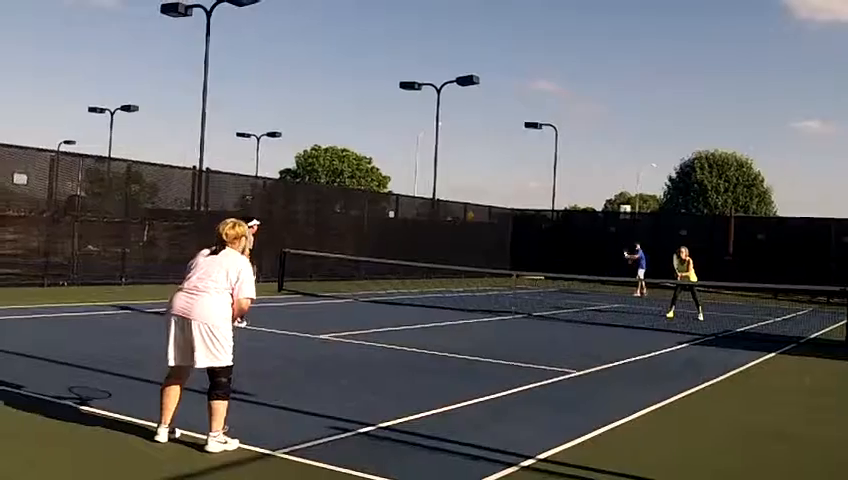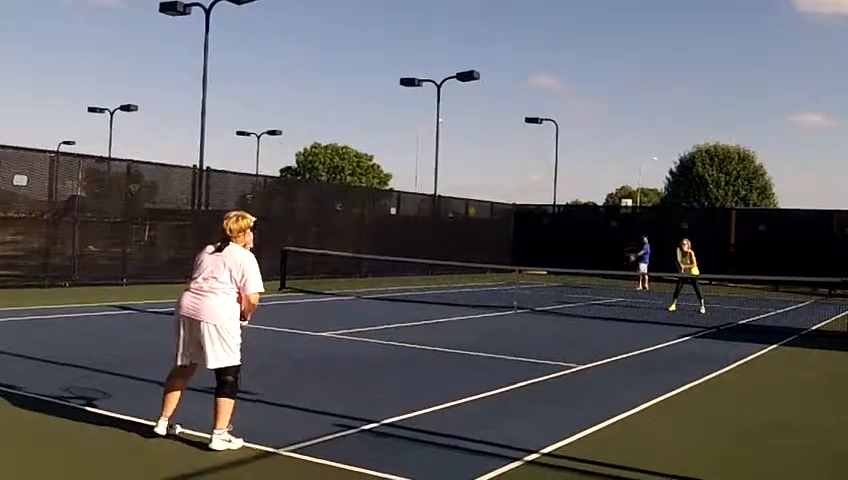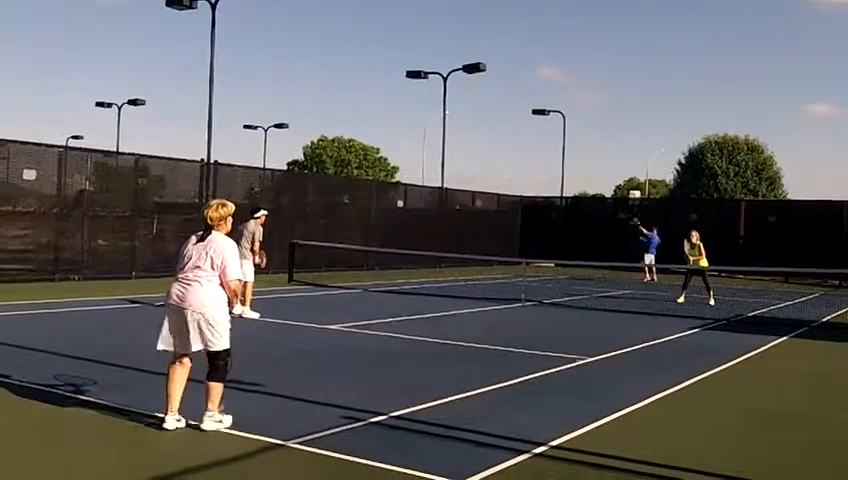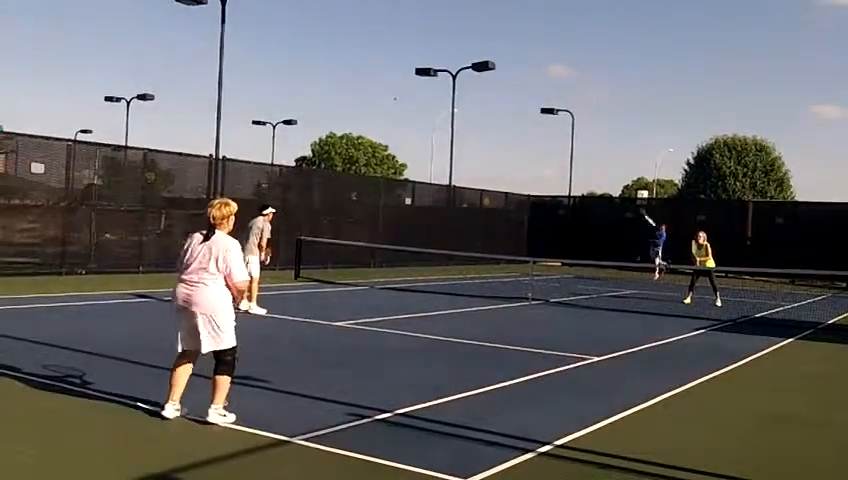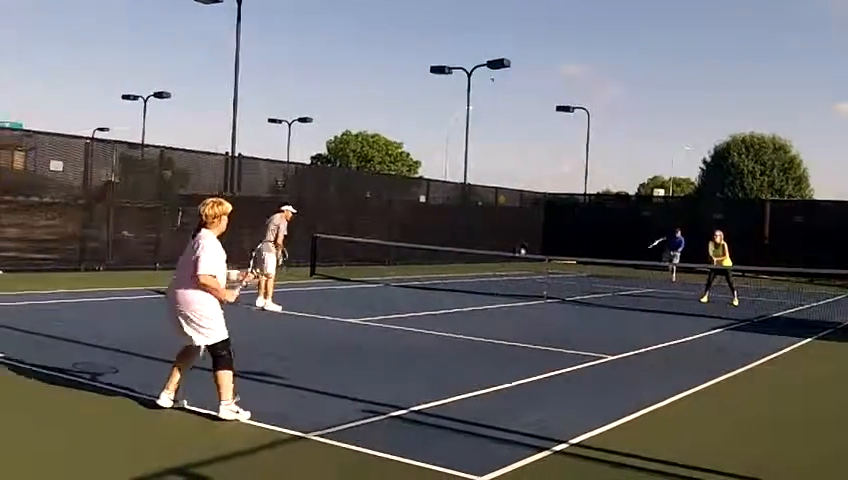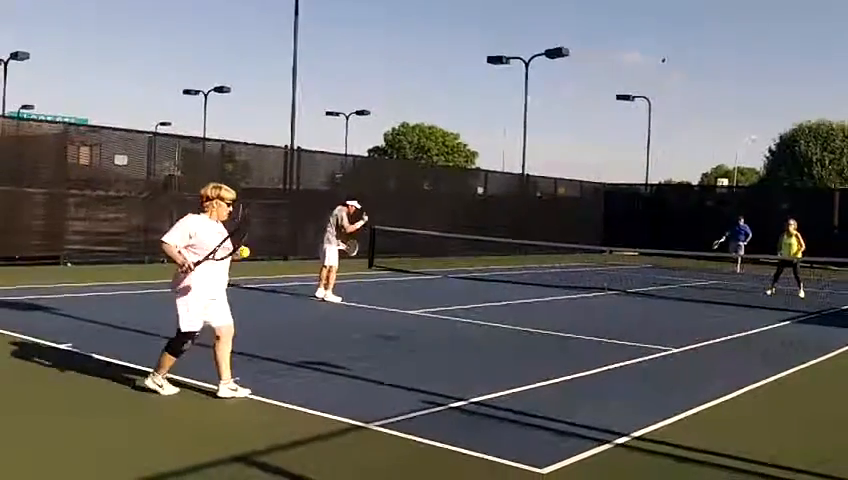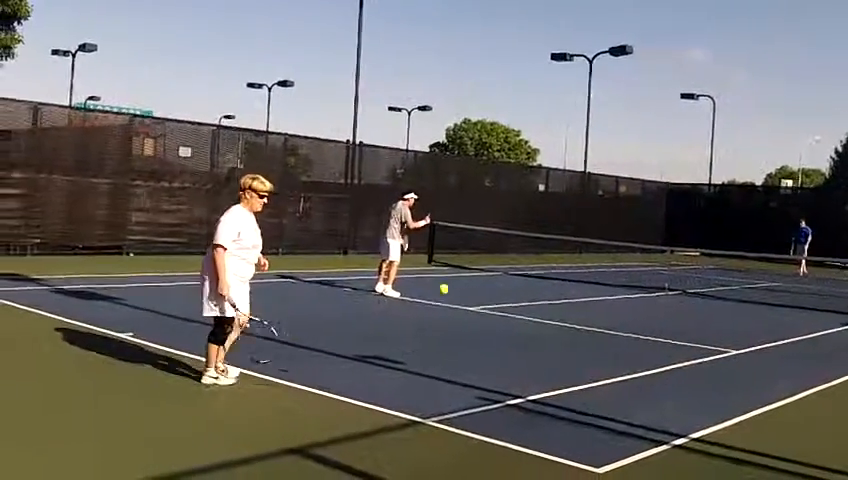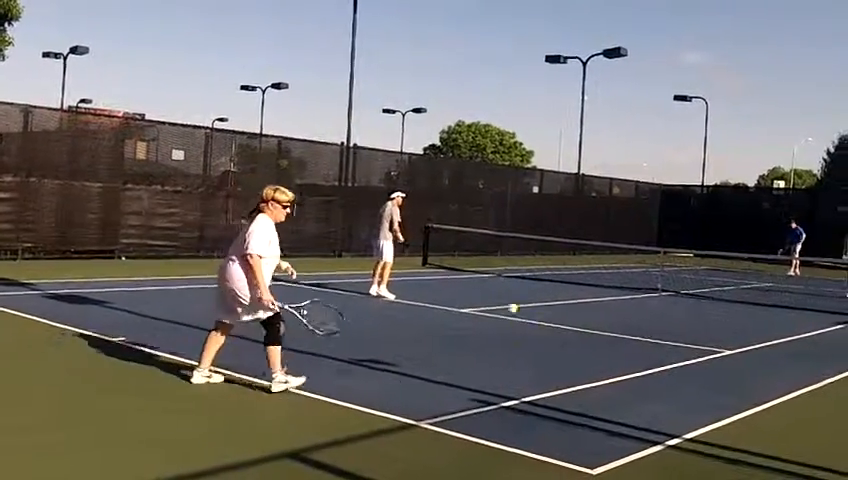
dt=0.5s
person 1, frame 1
left shoulder: (201, 255)
right shoulder: (241, 262)
right elbow: (243, 303)
right wrist: (233, 317)
left hip: (180, 308)
right hip: (210, 316)
left knee: (177, 371)
right knee: (221, 377)
left ankle: (163, 428)
right ankle: (215, 437)
person 1, frame 2
left shoulder: (207, 251)
right shoulder: (245, 258)
right elbow: (252, 298)
right wrist: (245, 314)
left hip: (188, 308)
right hip: (218, 316)
left knee: (183, 367)
right knee: (228, 375)
left ankle: (163, 421)
right ankle: (220, 435)
person 1, frame 3
left shoulder: (192, 240)
right shoulder: (226, 245)
right elbow: (232, 285)
right wrist: (232, 300)
left hip: (178, 298)
right hip: (206, 304)
left knee: (181, 357)
right knee: (219, 360)
left ankle: (171, 415)
right ankle: (211, 416)
person 1, frame 4
left shoulder: (192, 239)
right shoulder: (230, 245)
left elbow: (182, 269)
right elbow: (239, 285)
right wrist: (235, 295)
left hip: (185, 299)
right hip: (212, 304)
left knee: (188, 352)
right knee: (226, 356)
left ankle: (172, 405)
right ankle: (217, 410)
person 1, frame 5
left shoulder: (201, 238)
right shoulder: (208, 242)
right elbow: (204, 278)
right wrist: (225, 295)
left hip: (187, 301)
right hip: (197, 301)
left knee: (193, 348)
right knee: (222, 351)
left ankle: (167, 395)
right ankle: (228, 405)
person 1, frame 6
left shoulder: (219, 227)
right shoulder: (192, 222)
right elbow: (166, 244)
left wrist: (234, 253)
right wrist: (181, 260)
left hip: (215, 290)
right hip: (193, 288)
left knee: (225, 332)
right knee: (186, 335)
left ankle: (226, 383)
right ankle: (157, 377)
person 1, frame 7
left shoulder: (249, 216)
right shoulder: (234, 216)
right elbow: (219, 248)
left wrist: (258, 257)
right wrist: (222, 282)
left hip: (238, 279)
right hip: (224, 277)
left knee: (240, 321)
right knee: (224, 323)
left ankle: (218, 364)
right ankle: (210, 372)
person 1, frame 8
left shoulder: (263, 224)
right shoulder: (262, 225)
right elbow: (252, 257)
left wrist: (281, 263)
right wrist: (263, 289)
left hip: (233, 279)
right hip: (243, 281)
left knee: (224, 325)
right knee: (274, 324)
left ankle: (201, 371)
right ankle: (278, 378)
